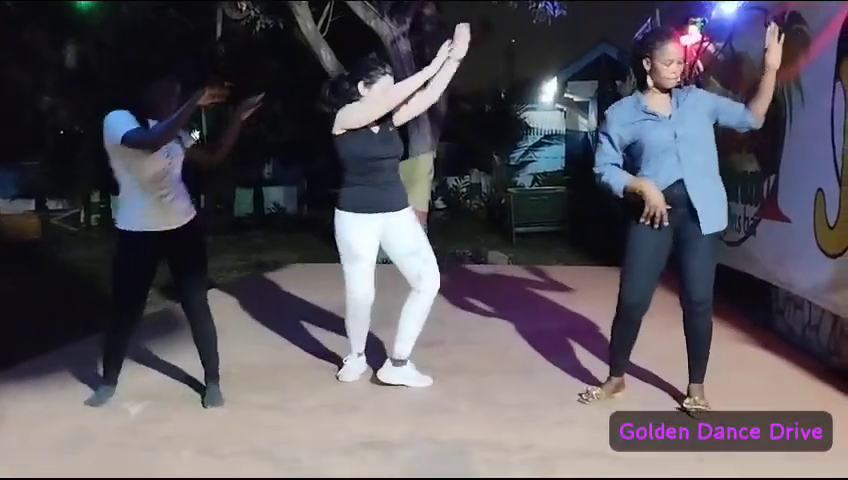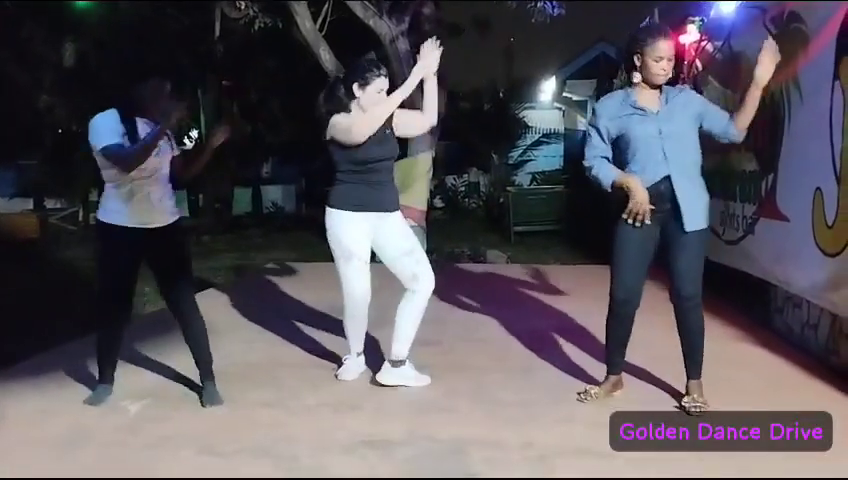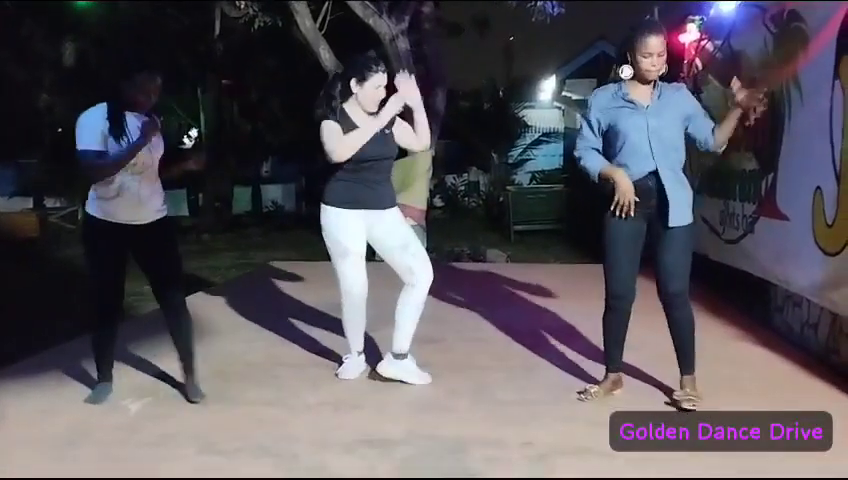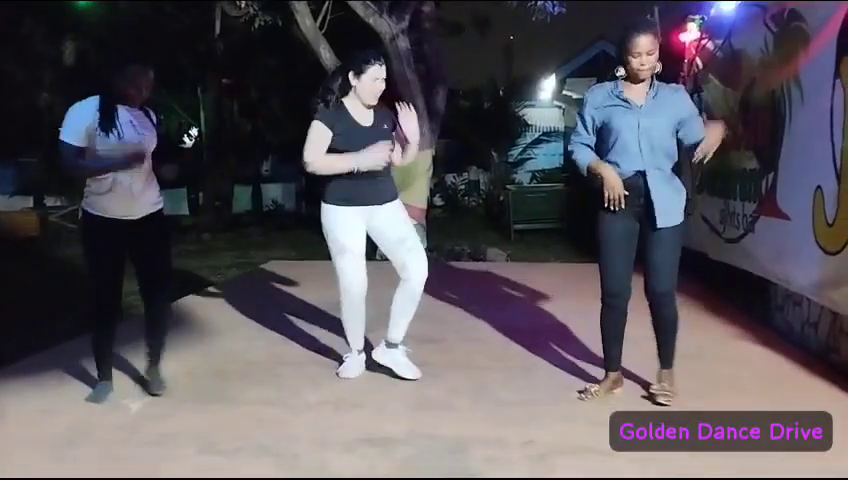
dt=0.1s
person 1, frame 1
left shoulder: (698, 101)
right shoulder: (622, 113)
left elbow: (750, 120)
right elbow: (605, 168)
left wrist: (770, 70)
right wrist: (642, 186)
left hip: (700, 212)
right hip: (653, 212)
left knee: (698, 301)
right knee: (632, 300)
left ankle: (696, 388)
right ankle: (616, 377)
person 1, frame 2
left shoulder: (687, 100)
right shoulder: (611, 107)
left elbow: (732, 132)
right elbow: (594, 161)
left wrist: (758, 84)
right wrist: (629, 182)
left hip: (686, 208)
right hip: (640, 207)
left knee: (688, 297)
right knee: (623, 297)
left ankle: (694, 385)
right ankle: (612, 376)
person 1, frame 3
left shoulder: (680, 97)
right shoulder: (603, 99)
left elbow: (712, 140)
right elbow: (585, 152)
left wrist: (737, 109)
right wrist: (615, 174)
left hip: (672, 204)
right hip: (627, 202)
left knee: (675, 292)
right knee: (618, 293)
left ankle: (687, 380)
right ankle: (612, 374)
person 1, frame 4
left shoulder: (676, 97)
right shoulder: (599, 97)
left elbow: (696, 142)
right elbow: (579, 146)
left wrist: (712, 134)
right wrist: (603, 170)
left hip: (663, 203)
right hip: (619, 201)
left knee: (661, 290)
right knee: (614, 292)
left ankle: (666, 372)
right ankle: (612, 373)
person 2, frame 1
left shoulder: (388, 118)
right shoulder: (344, 116)
left elbow: (426, 98)
right elbow: (386, 99)
left wrist: (454, 59)
right wrist: (433, 66)
left hip: (397, 213)
right hip: (356, 217)
left knee: (428, 281)
right knee: (361, 295)
left ankle: (398, 364)
right ankle: (356, 357)
person 2, frame 2
left shoulder: (386, 118)
right shoulder: (338, 120)
left elbow: (426, 122)
right elbow: (360, 130)
left wrist: (429, 75)
right wrist: (412, 78)
left hip: (388, 216)
right hip: (348, 216)
left knee: (422, 281)
right knee: (358, 293)
left ankle: (396, 365)
right ankle: (355, 356)
person 2, frame 3
left shoulder: (386, 120)
right shoulder: (332, 119)
left elbow: (421, 143)
right elbow: (339, 152)
left wrist: (415, 101)
right wrist: (383, 114)
left hip: (385, 213)
right hip: (342, 214)
left knee: (421, 274)
right knee: (354, 290)
left ankle: (397, 357)
right ankle: (355, 355)
person 2, frame 4
left shoulder: (387, 116)
right shoulder: (328, 115)
left elbow: (403, 159)
right elbow: (312, 160)
left wrist: (412, 136)
right wrist: (359, 159)
left hip: (386, 206)
right hip: (343, 209)
left knee: (416, 269)
right knee: (353, 285)
left ankle: (393, 347)
right ankle: (356, 353)
person 3, frame 1
left shoulder: (174, 130)
right shoulder: (118, 121)
left elbow: (212, 157)
right elbow: (151, 142)
left wrist: (238, 118)
right wrist: (194, 103)
left hip: (183, 228)
right hip: (137, 232)
left knee: (197, 307)
right knee: (125, 310)
left ankle: (212, 381)
right ankle: (108, 381)
person 3, frame 2
left shoulder: (160, 127)
right shoulder: (106, 122)
left elbow: (181, 172)
right elbow: (126, 163)
left wrist: (211, 145)
right wrist: (167, 123)
left hip: (165, 226)
right hip: (119, 229)
left knee: (183, 303)
right knee: (114, 308)
left ankle: (208, 379)
right ankle: (104, 380)
person 3, frame 3
left shoulder: (149, 124)
right shoulder: (94, 118)
right elbow: (97, 170)
left wrist: (183, 165)
right wrist: (141, 142)
left hip: (154, 222)
right hip: (106, 225)
left knee: (173, 299)
right knee: (108, 305)
left ankle: (189, 375)
right ankle: (104, 379)
person 3, frame 4
left shoulder: (147, 117)
right shoulder: (86, 111)
right elbow: (69, 161)
left wrist: (158, 170)
right wrist: (119, 163)
left hip: (149, 217)
right hip: (103, 219)
left knee: (157, 293)
right knee: (105, 299)
left ankle: (154, 367)
right ankle: (104, 377)
